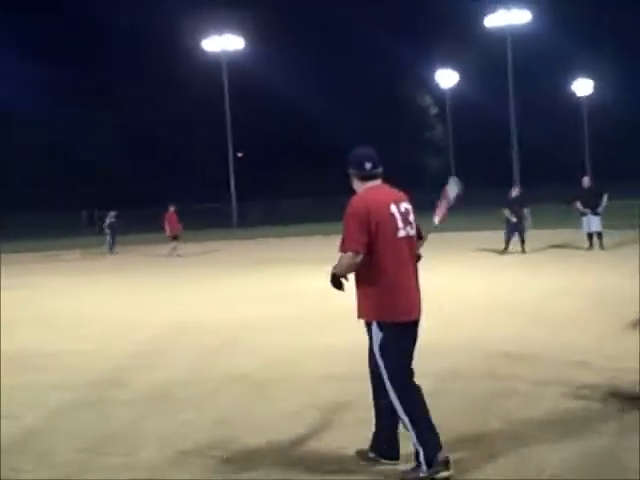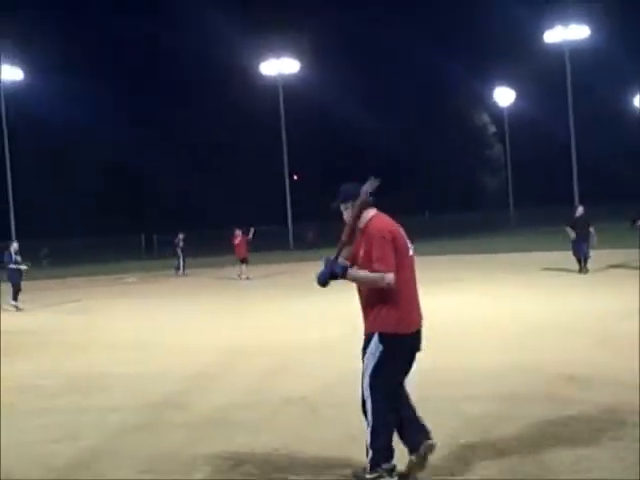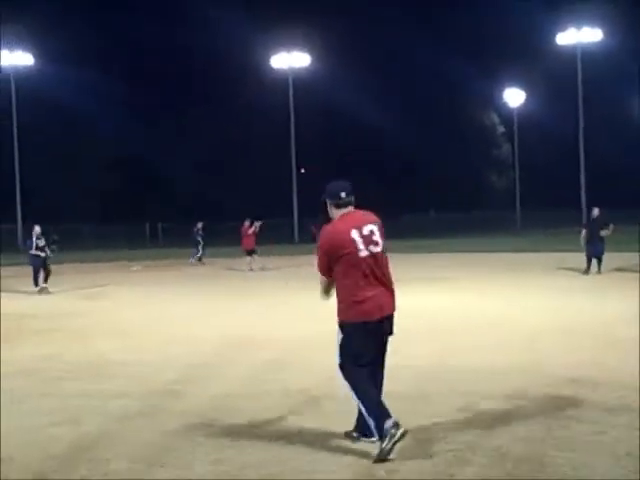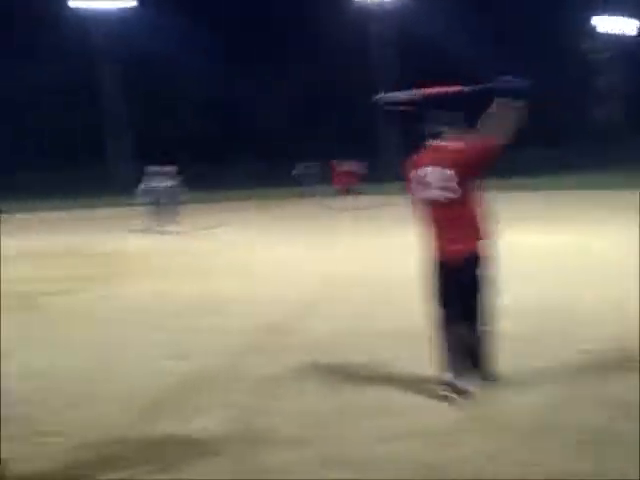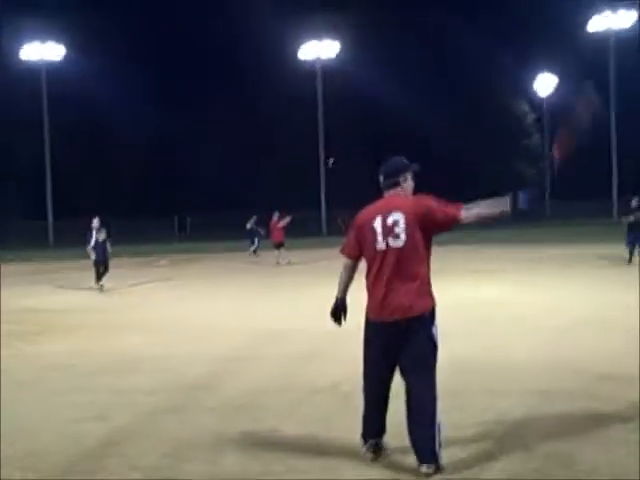
dt=0.7s
person 1, frame 1
left shoulder: (360, 204)
right shoulder: (401, 199)
left elbow: (354, 257)
left wrist: (336, 272)
left hip: (383, 309)
right hip: (409, 305)
left knee: (398, 384)
right knee: (388, 375)
right ankle: (384, 447)
person 1, frame 2
left shoulder: (377, 230)
right shoulder: (372, 229)
left elbow: (386, 279)
right elbow: (352, 264)
left wrist: (346, 273)
right wrist: (334, 268)
left hip: (388, 325)
right hip: (407, 323)
left knee: (376, 393)
right knee: (392, 389)
right ankle: (419, 440)
person 1, frame 3
left shoulder: (328, 234)
right shoulder: (371, 220)
left elbow: (327, 279)
left wrist: (328, 287)
left hip: (356, 314)
right hip: (384, 309)
left knee: (354, 369)
right knee: (372, 368)
left ankle: (385, 423)
right ankle: (365, 426)
person 1, frame 4
left shoulder: (417, 165)
right shoulder: (461, 156)
right elbow: (496, 139)
right wrist: (511, 104)
left hip: (442, 253)
right hip: (465, 251)
left knee: (452, 315)
right knee: (470, 313)
left ankle: (457, 374)
right ankle: (476, 369)
person 1, frame 5
left shoulder: (364, 216)
right shoulder: (420, 207)
left elbow: (350, 262)
right elbow: (466, 214)
left wrist: (340, 299)
right wrist: (509, 204)
left hip: (378, 314)
right hip: (416, 311)
left knee: (375, 379)
right knee: (421, 383)
left ankle: (372, 442)
